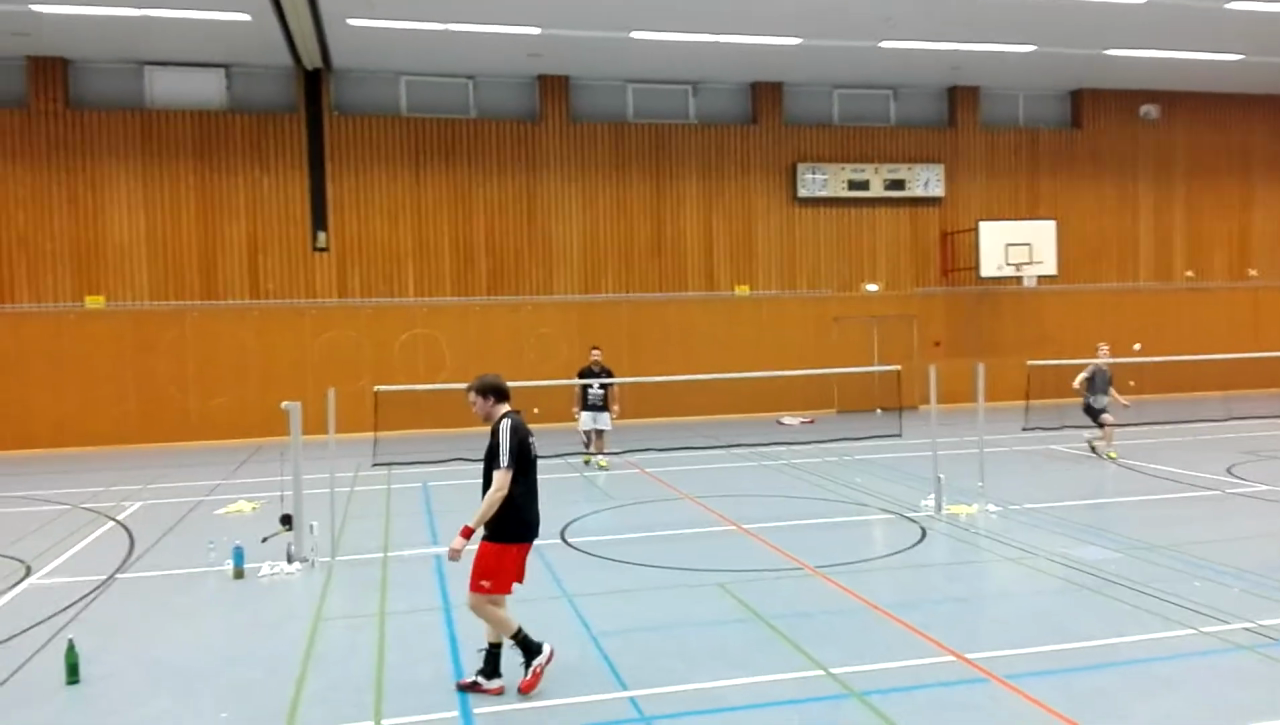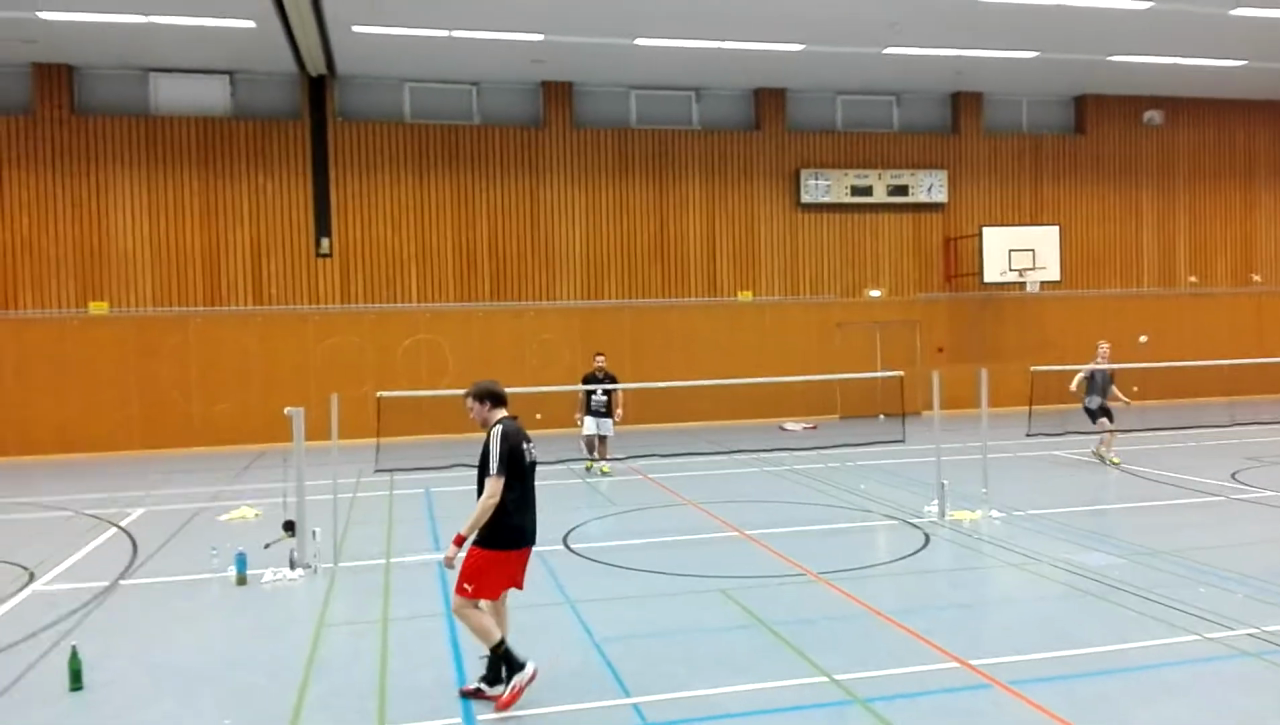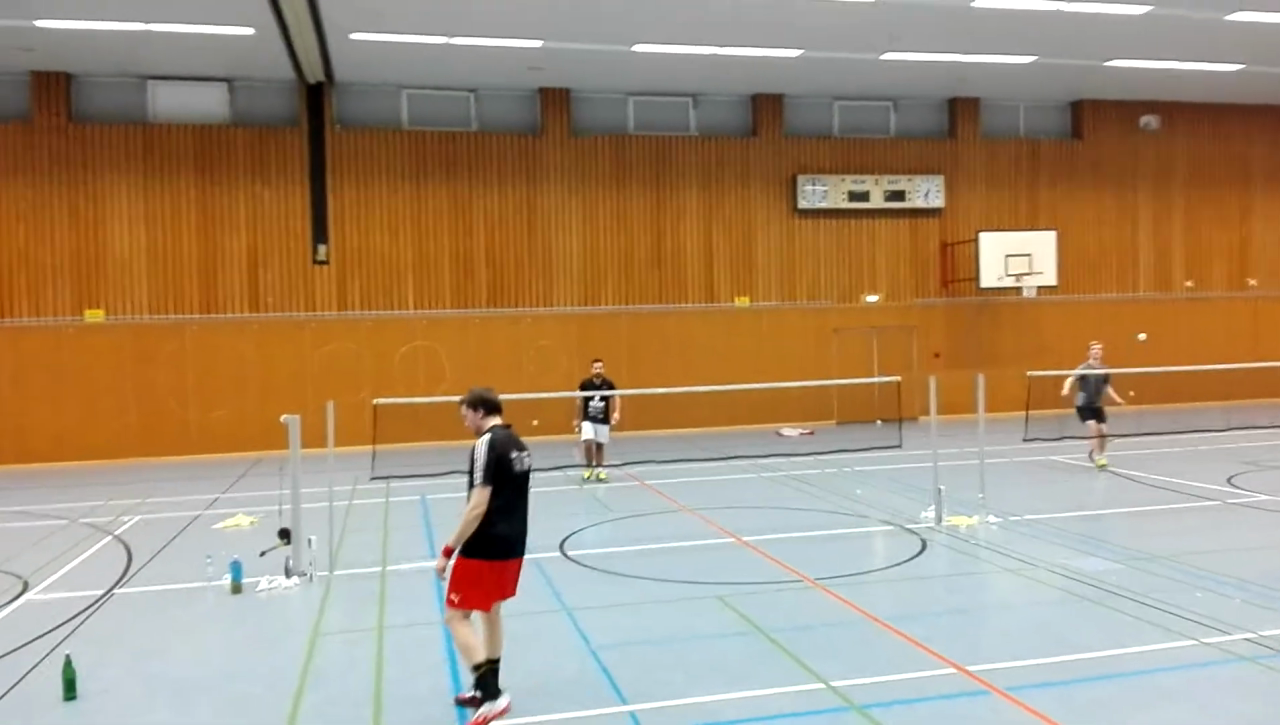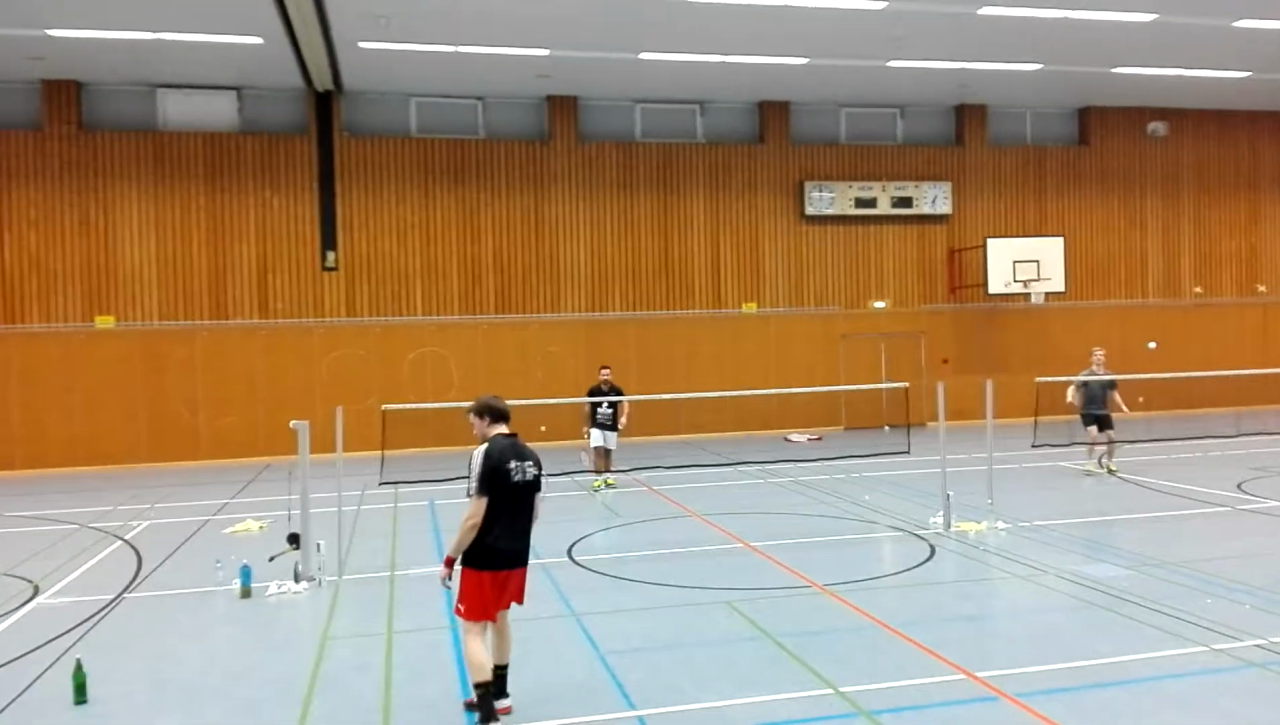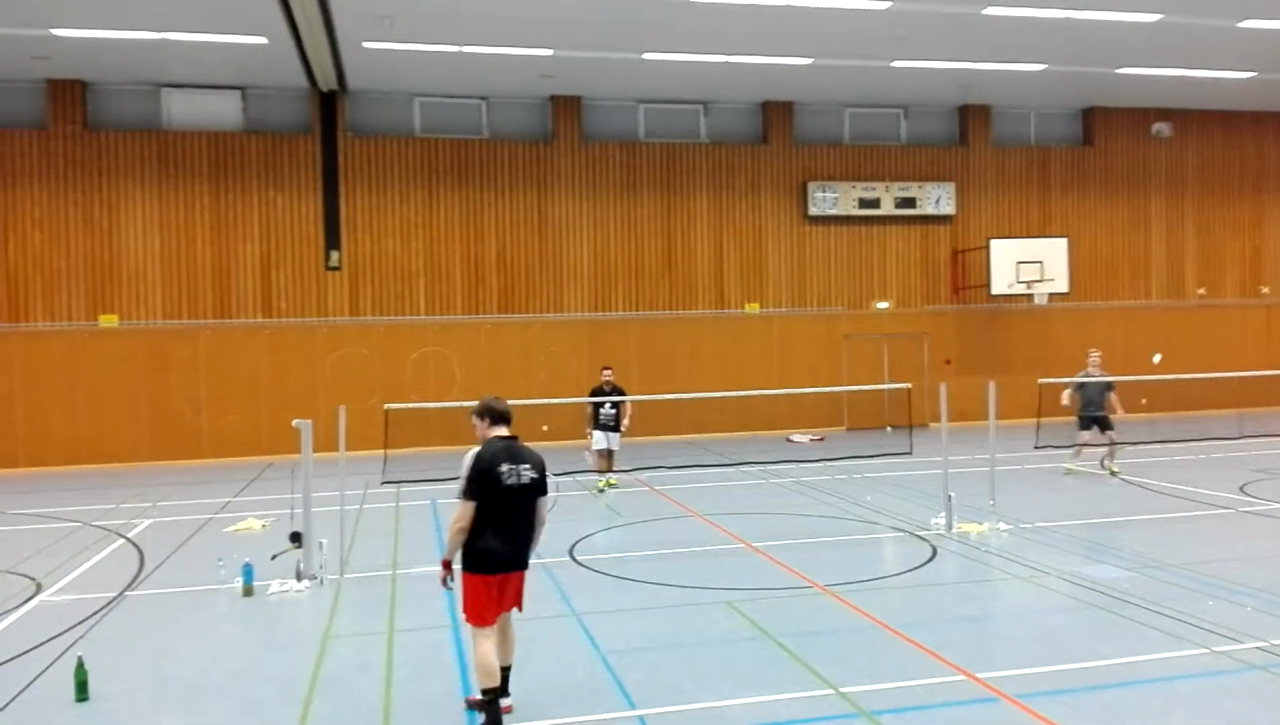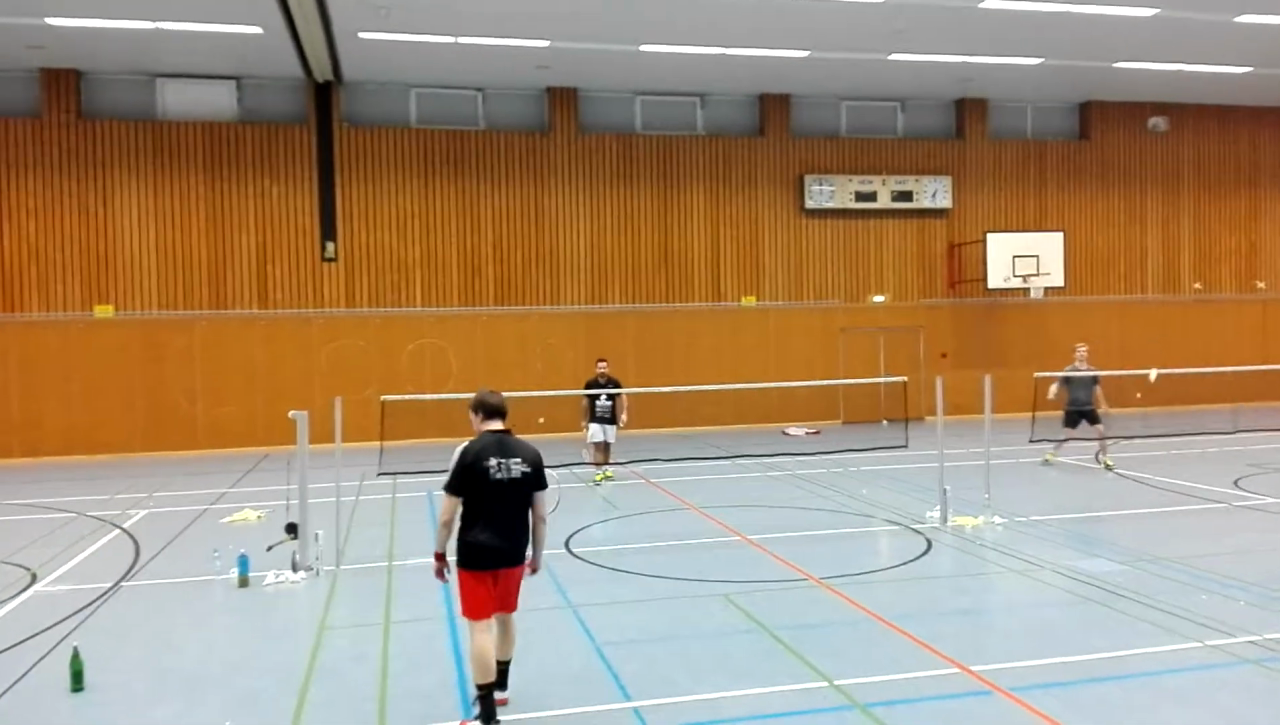
dt=0.1s
person 1, frame 1
left shoulder: (506, 428)
right shoulder: (518, 427)
left elbow: (499, 490)
left wrist: (465, 533)
left hip: (506, 532)
right hip: (521, 528)
left knee: (480, 601)
right knee: (494, 598)
left ankle: (534, 651)
right ankle: (490, 675)
person 1, frame 2
left shoulder: (499, 434)
right shoulder: (518, 433)
left elbow: (492, 497)
left wrist: (459, 540)
left hip: (499, 538)
right hip: (520, 535)
left knee: (463, 604)
right knee: (494, 603)
left ankle: (516, 668)
right ankle: (494, 679)
person 1, frame 3
left shoulder: (486, 444)
right shoulder: (518, 445)
left elbow: (477, 507)
left wrist: (448, 550)
left hip: (483, 548)
right hip: (514, 546)
left knee: (457, 618)
right knee: (491, 612)
left ankle: (491, 697)
right ankle: (487, 688)
person 1, frame 4
left shoulder: (485, 453)
right shoulder: (530, 455)
left elbow: (474, 518)
right elbow: (534, 511)
left wrist: (449, 560)
left hip: (484, 558)
right hip: (517, 555)
left knee: (473, 631)
right knee: (499, 619)
right ankle: (497, 694)
person 1, frame 5
left shoulder: (479, 458)
right shoulder: (534, 459)
left elbow: (462, 521)
right elbow: (541, 517)
left wrist: (447, 562)
left hip: (482, 560)
right hip: (517, 558)
left knee: (483, 635)
right knee: (502, 622)
right ankle: (500, 695)
person 1, frame 6
left shoulder: (468, 452)
right shoulder: (530, 453)
left elbow: (447, 515)
right elbow: (540, 514)
left wrist: (439, 555)
right wrist: (537, 554)
left hip: (476, 555)
right hip: (514, 553)
left knee: (480, 629)
right knee: (505, 617)
right ankle: (499, 686)
